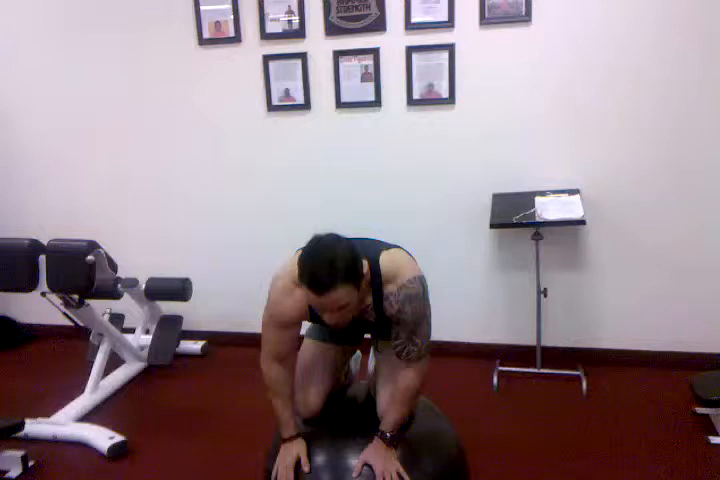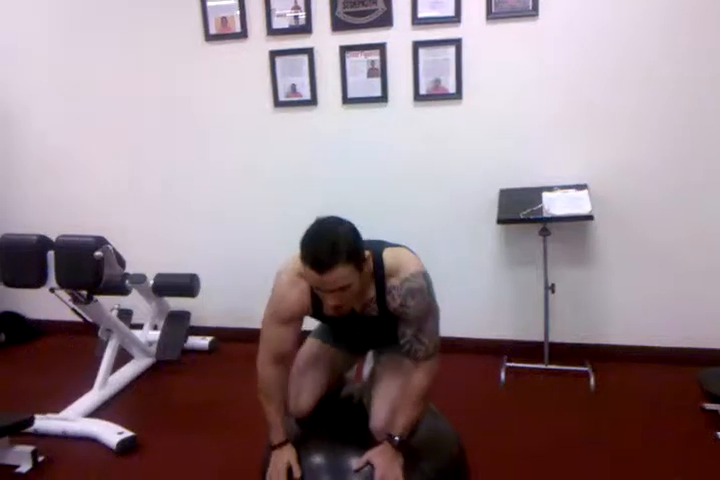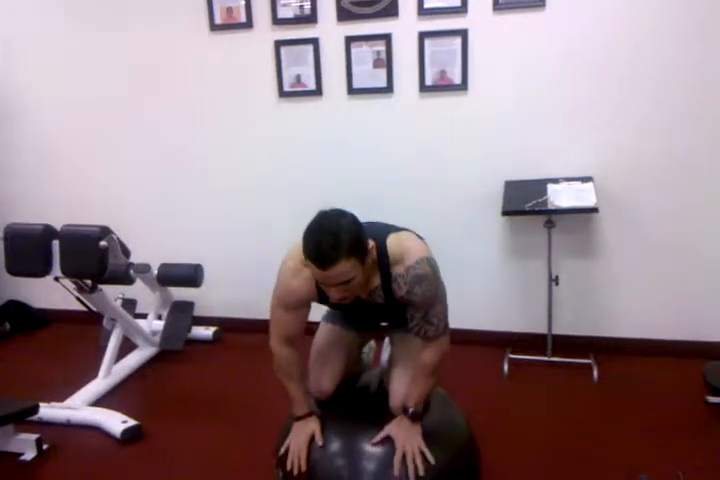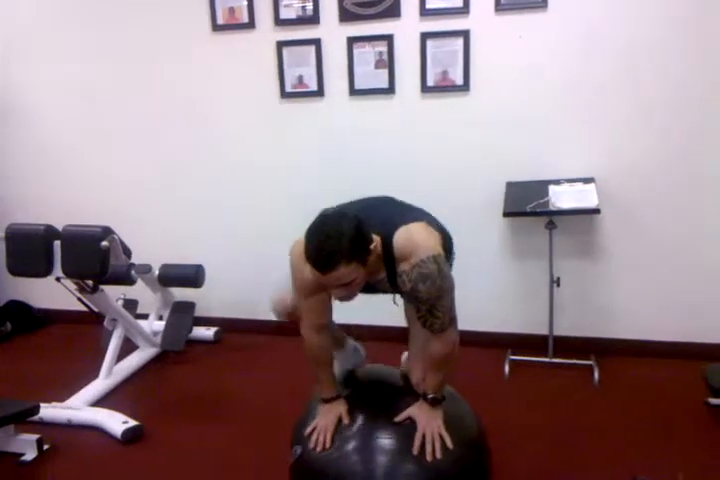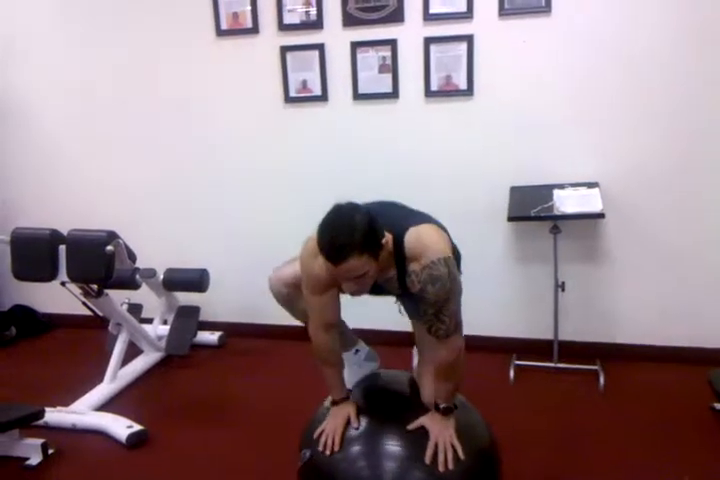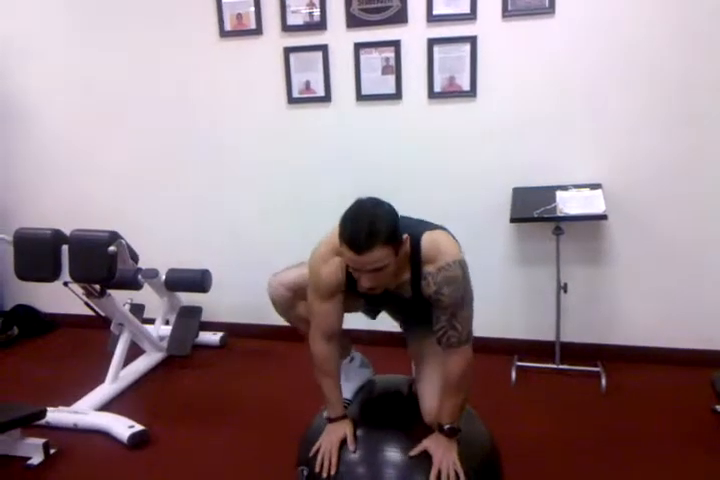
dt=0.4s
person 1, frame 1
left shoulder: (403, 284)
right shoulder: (287, 289)
left elbow: (412, 367)
right elbow: (275, 362)
left wrist: (385, 441)
right wrist: (290, 437)
left hip: (390, 318)
right hip: (332, 323)
left knee: (391, 412)
right knee: (306, 408)
left ankle: (378, 379)
right ankle: (341, 377)
person 1, frame 2
left shoulder: (406, 281)
right shoulder: (292, 283)
left elbow: (424, 367)
right elbow: (271, 363)
left wrist: (393, 445)
right wrist: (279, 444)
left hip: (397, 333)
right hip: (340, 329)
left knee: (383, 428)
right knee: (298, 407)
left ankle: (378, 381)
right ankle: (337, 383)
person 1, frame 3
left shoulder: (412, 266)
right shoulder: (296, 272)
left elbow: (436, 343)
right elbow: (282, 344)
left wrist: (410, 416)
right wrist: (302, 415)
left hip: (407, 309)
right hip: (351, 310)
left knee: (401, 404)
right knee: (319, 390)
left ankle: (395, 363)
right ankle: (355, 363)
person 1, frame 4
left shoulder: (420, 260)
right shoulder: (307, 255)
left elbow: (444, 336)
right elbow: (315, 330)
left wrist: (430, 402)
right wrist: (330, 398)
left hip: (408, 262)
right hip: (355, 266)
left knee: (420, 377)
right knee: (285, 307)
left ankle: (411, 362)
right ankle: (347, 354)
person 1, frame 5
left shoulder: (430, 261)
right shoulder: (316, 254)
left elbow: (449, 344)
right elbow: (323, 329)
left wrist: (443, 412)
right wrist: (339, 399)
left hip: (417, 271)
right hip: (368, 259)
left knee: (433, 398)
right knee: (281, 283)
left ankle: (424, 365)
right ankle: (358, 356)
person 1, frame 6
left shoulder: (442, 263)
right shoulder: (328, 257)
left elbow: (458, 353)
right elbow: (324, 338)
left wrist: (446, 433)
right wrist: (336, 418)
left hip: (422, 307)
left knee: (435, 414)
right knee: (280, 288)
left ankle: (424, 373)
right ankle: (352, 365)
